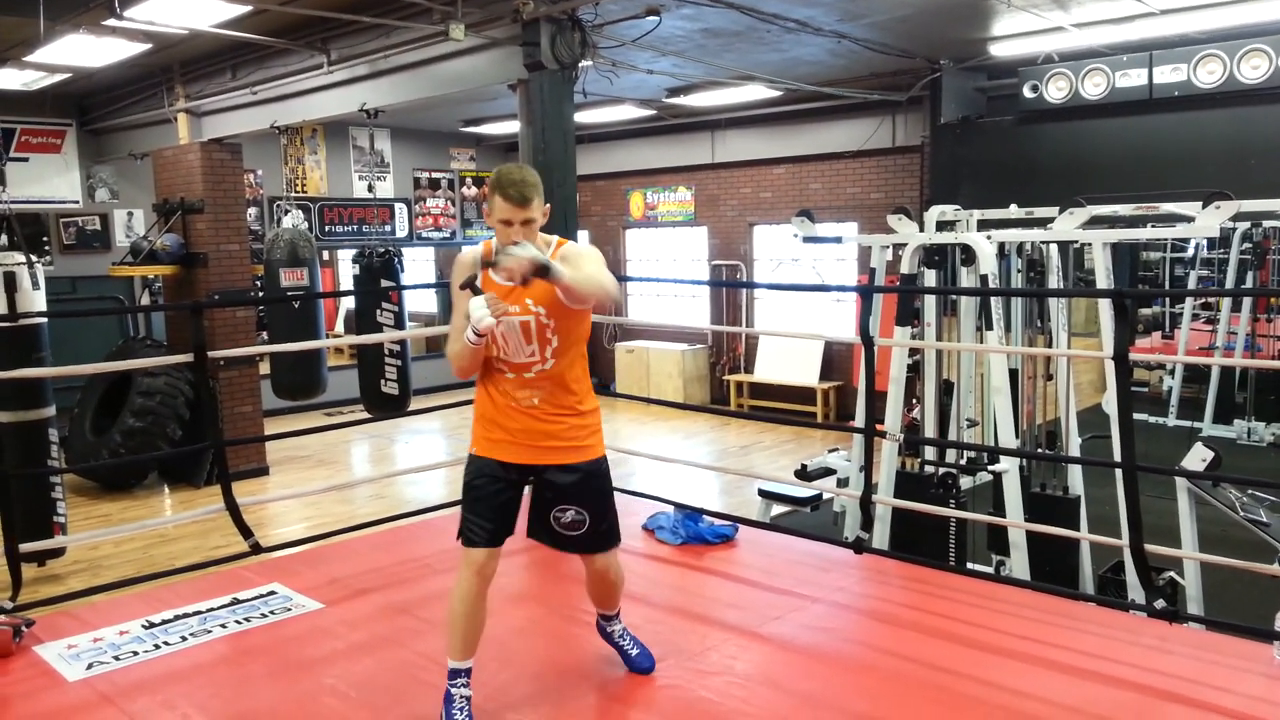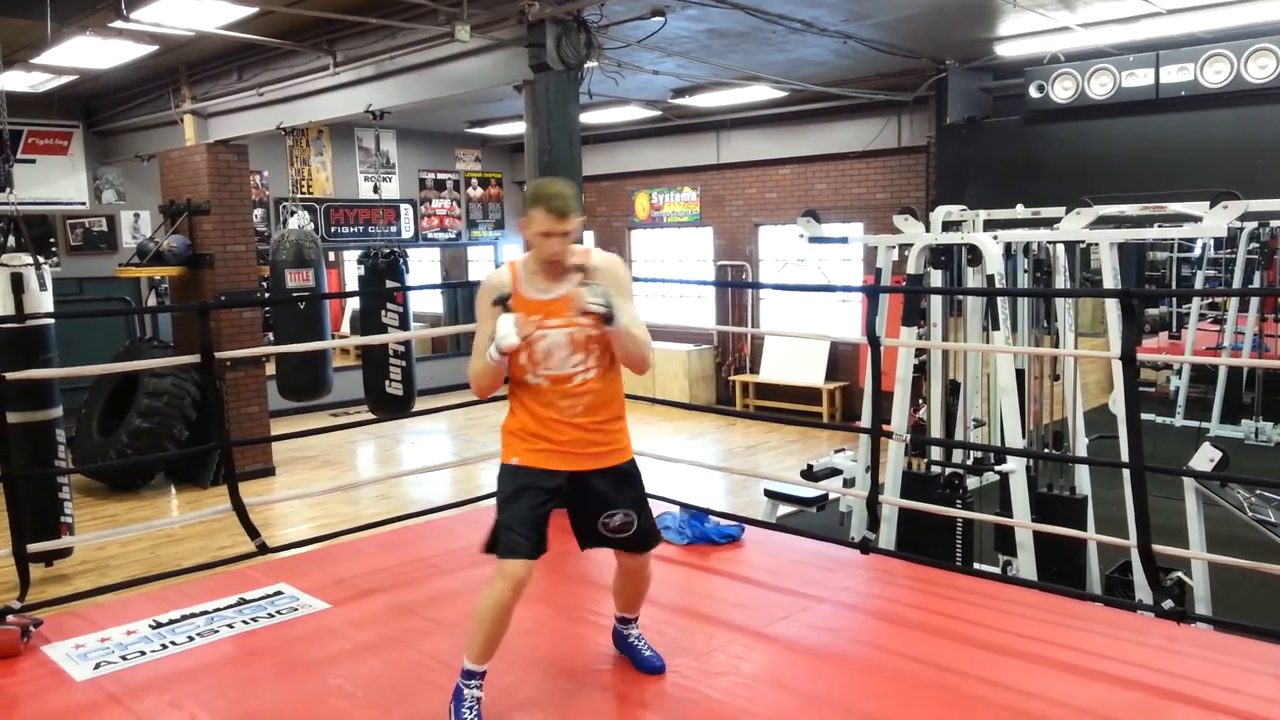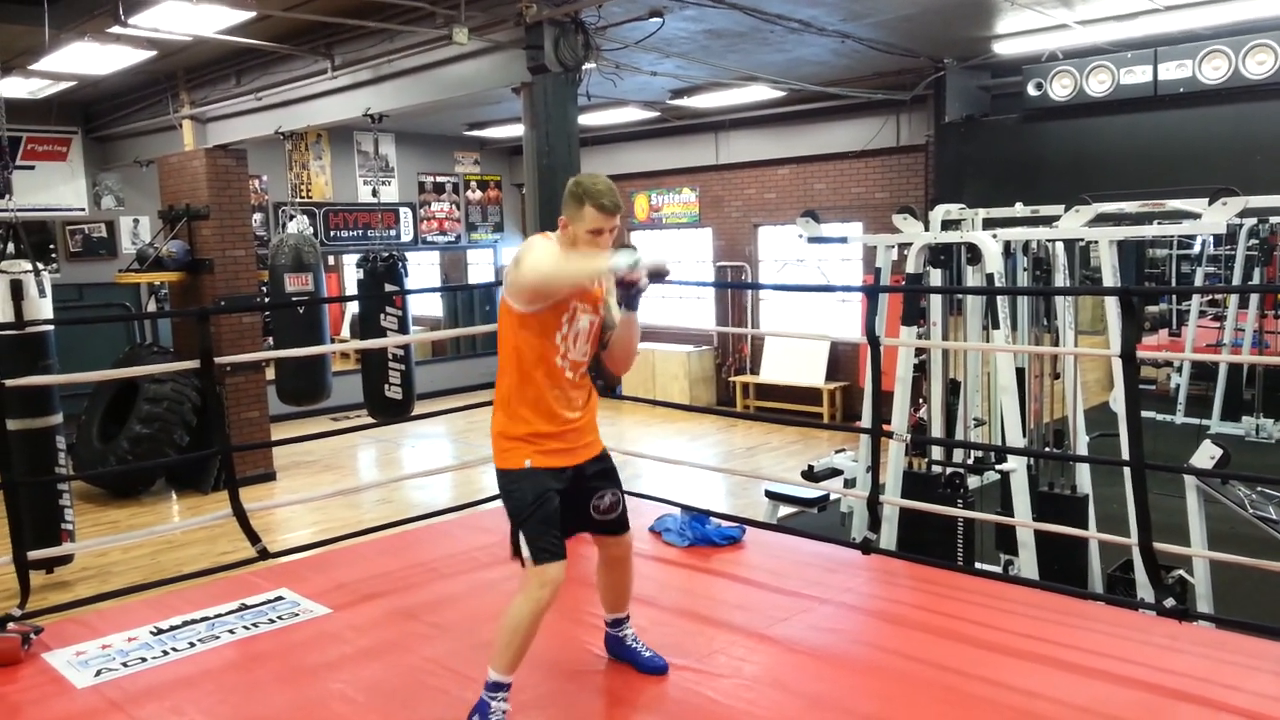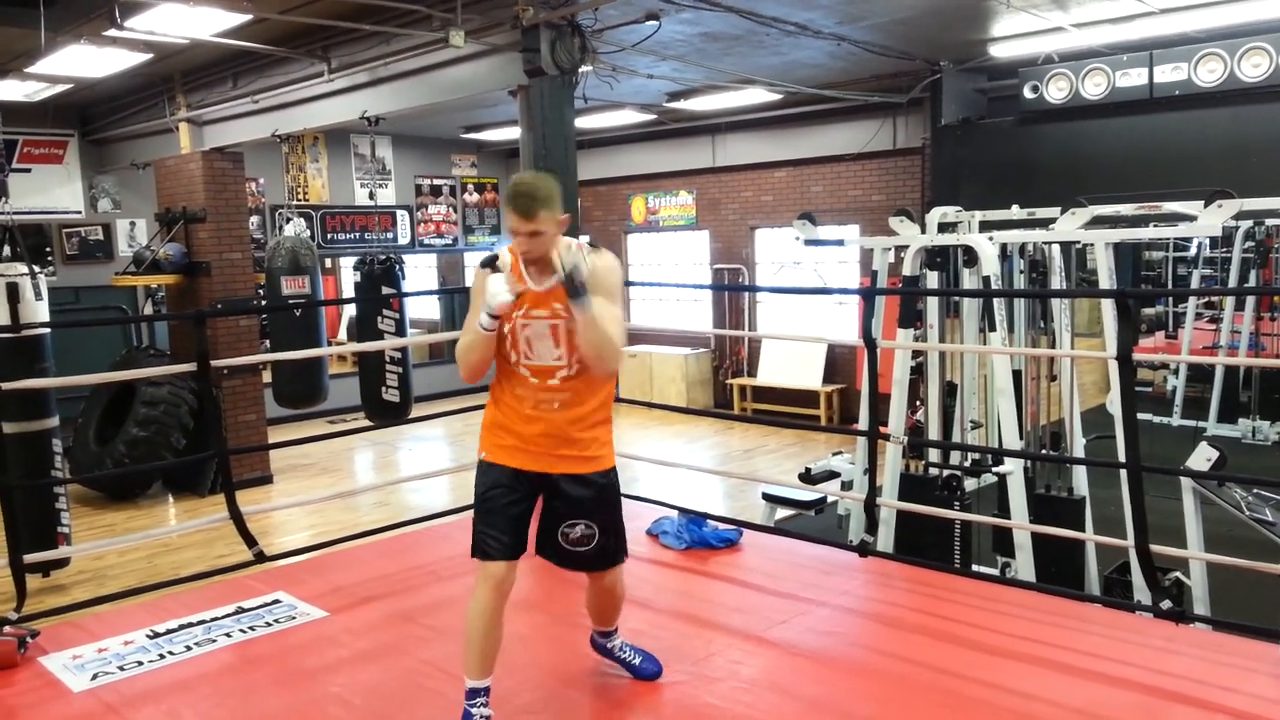
dt=0.3s
person 1, frame 1
left shoulder: (570, 255)
right shoulder: (470, 264)
left elbow: (607, 294)
right elbow: (460, 368)
left wrist: (541, 264)
right wrist: (475, 327)
left hip: (570, 441)
right hip: (495, 442)
left knee: (602, 559)
right knee: (477, 564)
left ankle: (611, 625)
person 1, frame 2
left shoulder: (606, 268)
right shoulder: (499, 286)
left elbow: (641, 362)
right elbow: (480, 387)
left wrist: (611, 318)
right wrist: (498, 347)
left hip: (605, 450)
right hip: (531, 452)
left knee: (637, 556)
right knee: (510, 576)
left ankle: (626, 631)
person 1, frame 3
left shoulder: (601, 272)
right shoulder: (539, 252)
left elbow: (620, 362)
right elbow: (533, 278)
left wrist: (629, 299)
right wrist: (615, 263)
left hip: (581, 441)
right hip: (526, 449)
left knee: (617, 541)
right knee: (544, 578)
left ankle: (618, 633)
person 1, frame 4
left shoulder: (599, 266)
right shoulder: (495, 270)
left elbow: (608, 364)
right elbow: (468, 371)
left wrist: (578, 290)
right wrist: (491, 310)
left hip: (585, 453)
right hip: (509, 451)
left knee: (605, 573)
right knee: (494, 577)
left ankle: (606, 638)
